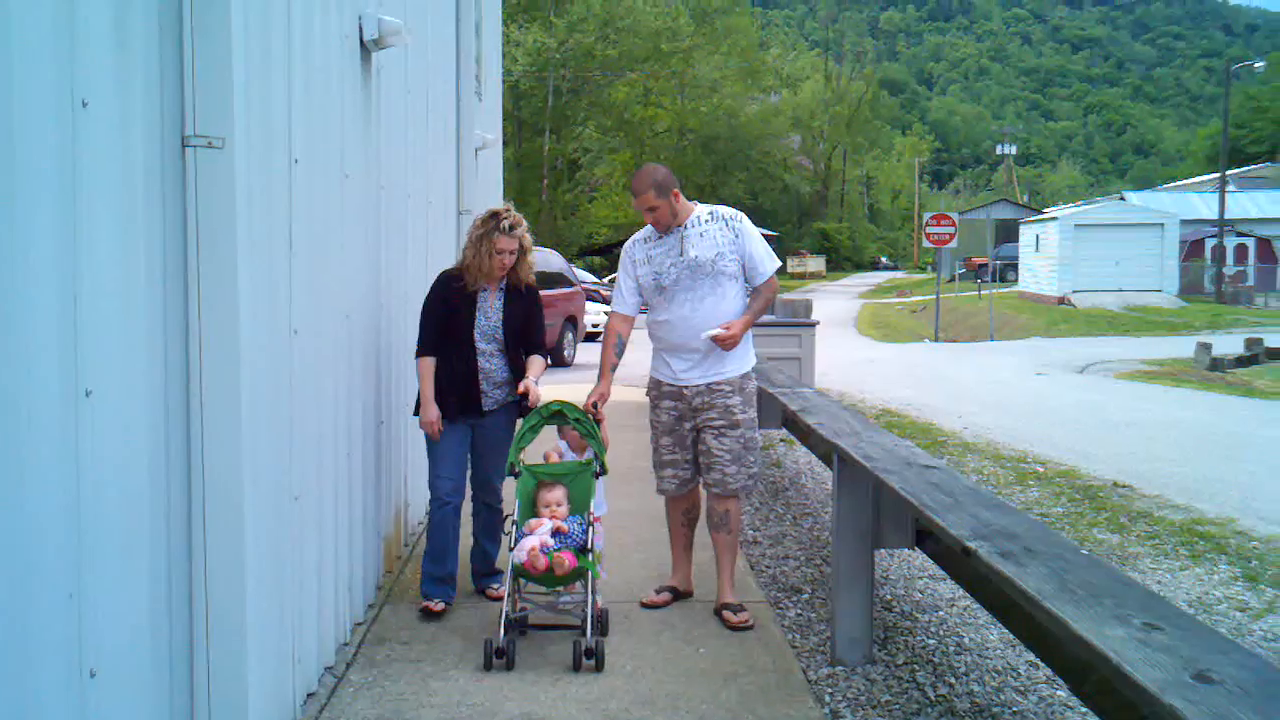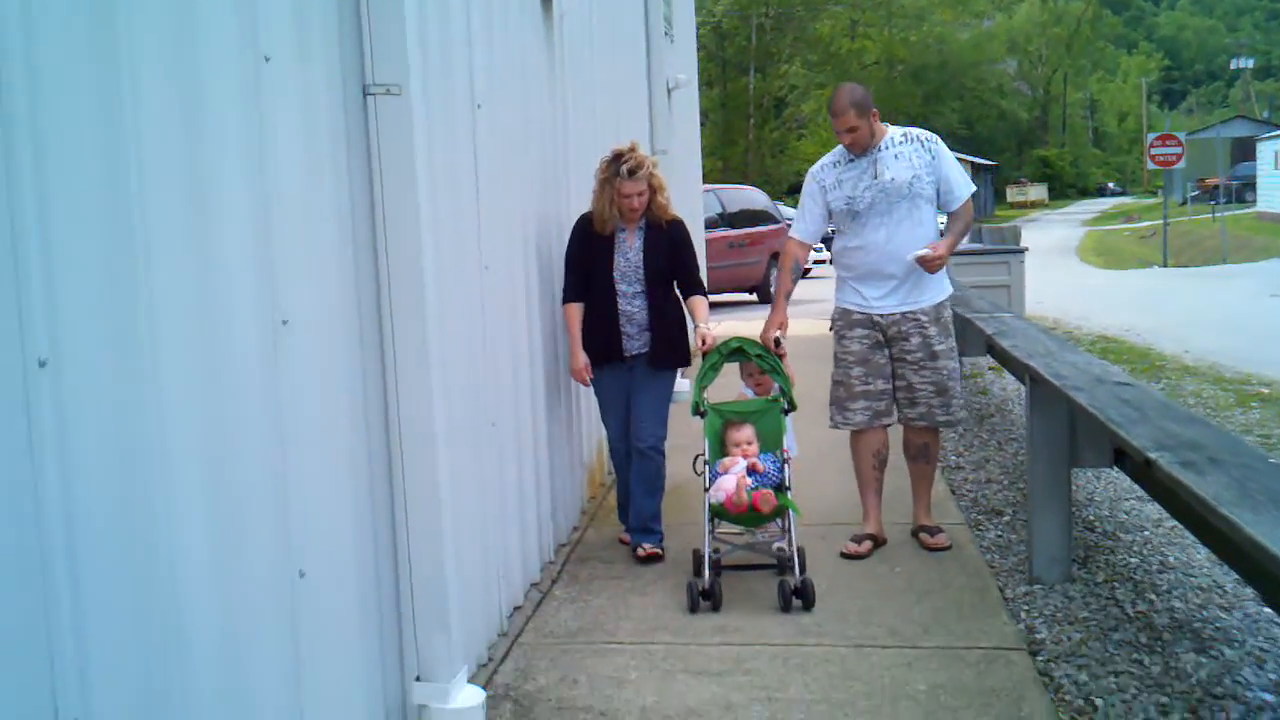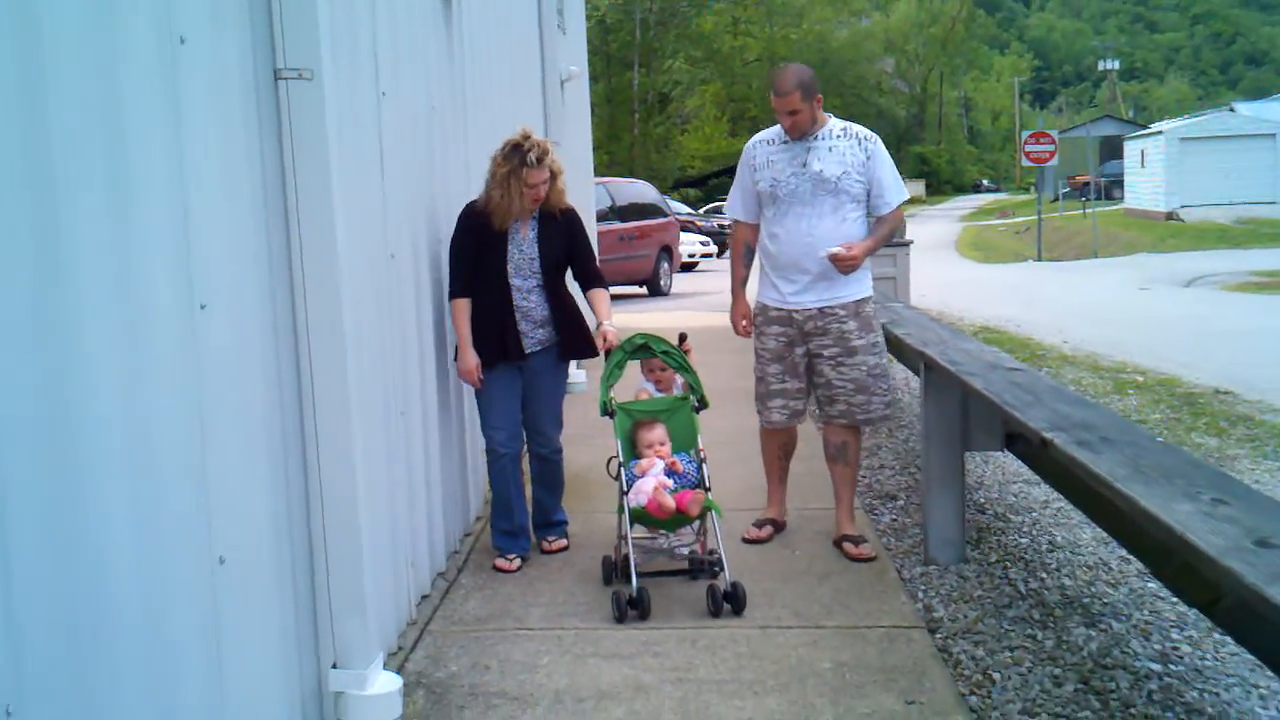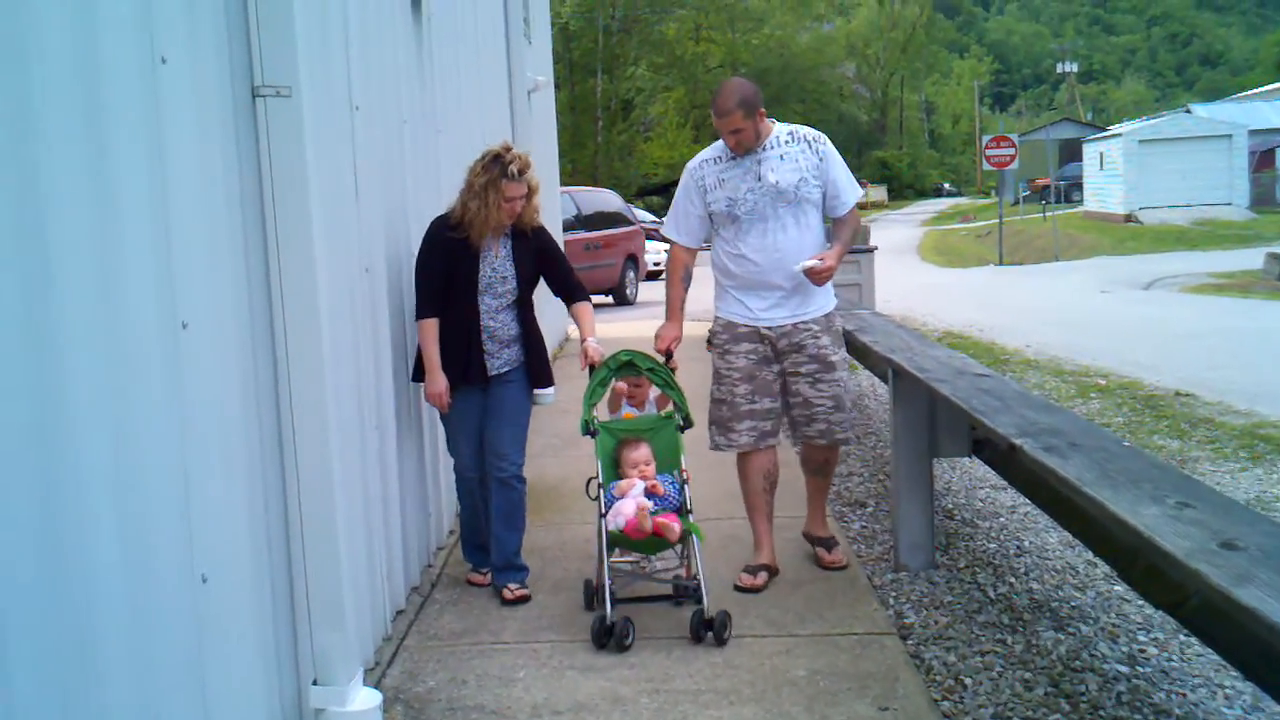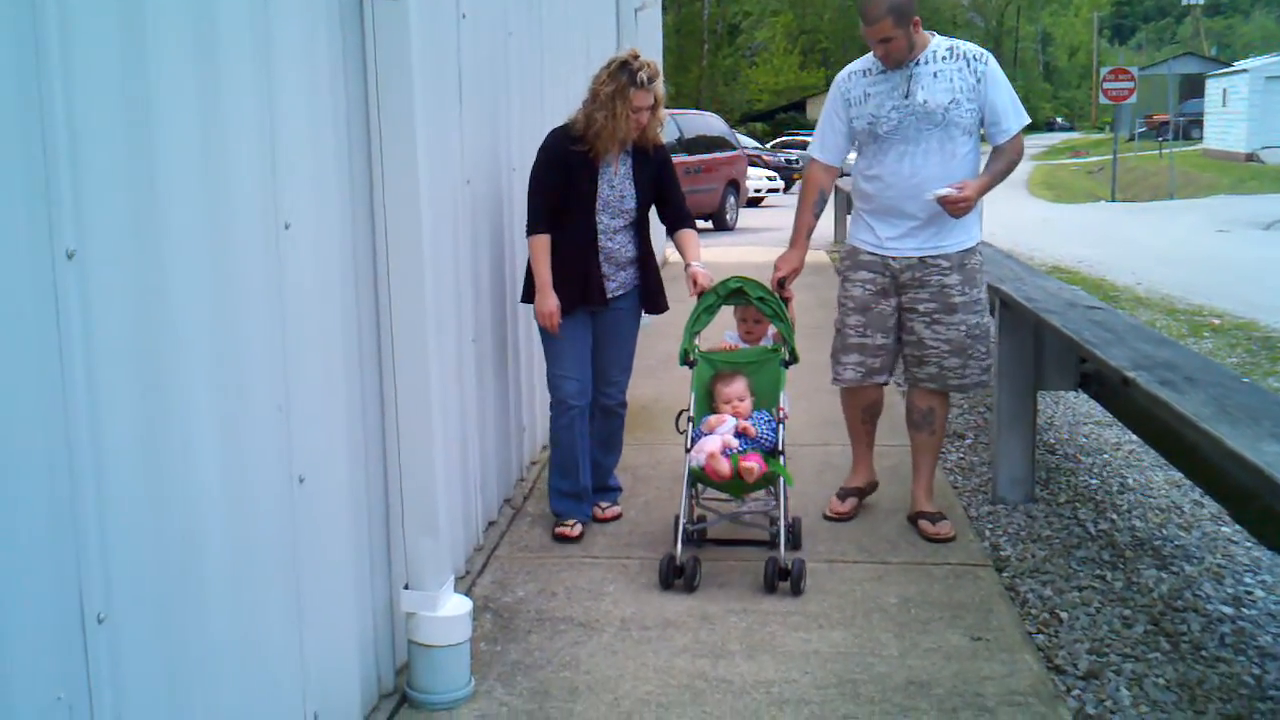
dt=1s
person 1, frame 1
left shoulder: (730, 223)
right shoulder: (636, 248)
left elbow: (768, 284)
right elbow: (620, 317)
left wrist: (743, 323)
right wrist: (604, 380)
left hip: (727, 379)
right hip: (669, 382)
left knee: (725, 485)
right knee: (677, 484)
left ankle: (726, 593)
right ankle: (680, 577)
person 1, frame 2
left shoulder: (925, 146)
right shoulder: (824, 173)
left elbow: (962, 207)
right elbow: (799, 241)
left wrist: (947, 244)
right wrist: (779, 306)
left hip: (923, 307)
right hip: (857, 312)
left knee: (925, 415)
right knee: (865, 416)
left ankle: (922, 515)
right ankle: (872, 522)
person 1, frame 3
left shoulder: (863, 144)
right shoulder: (758, 149)
left elbow: (892, 214)
right elbow: (745, 227)
left wrist: (865, 246)
right wrist: (739, 295)
left hip: (844, 305)
right hip: (776, 306)
left knee: (843, 414)
right knee: (775, 412)
left ankle: (846, 522)
right ankle: (775, 506)
person 1, frame 4
left shoulder: (812, 147)
right shoulder: (702, 170)
left elbow: (848, 214)
right elbow: (684, 248)
left wrist: (834, 253)
right wrist: (674, 320)
left hip: (812, 317)
right hip: (741, 324)
left knee: (824, 430)
right knee: (753, 437)
left ankle: (817, 523)
right ankle: (764, 551)
person 1, frame 5
left shoulder: (974, 65)
right shoulder: (851, 82)
left elbow: (1011, 142)
right elbow: (822, 167)
left wrist: (980, 185)
right wrist: (798, 247)
left hip: (947, 253)
right hip: (869, 251)
left knee: (933, 378)
right knee: (858, 371)
left ankle: (923, 498)
right ankle: (861, 472)
person 2, frame 1
left shoulder: (525, 294)
right shoulder: (449, 285)
left elbow: (536, 348)
right elbow: (427, 347)
left wrist: (532, 377)
right wrist: (428, 401)
left hip: (499, 407)
right hip: (452, 406)
left knee: (489, 494)
right knee: (446, 494)
left ankle: (488, 575)
right ankle: (437, 589)
person 2, frame 2
left shoulder: (670, 229)
right shoulder: (588, 229)
left elbow: (691, 285)
right elbow: (574, 292)
left wrist: (701, 324)
right wrist: (577, 348)
left hip: (656, 351)
right hip: (607, 352)
left knee: (647, 442)
right knee: (620, 442)
left ankle: (646, 533)
right ankle: (631, 520)
person 2, frame 3
left shoulder: (563, 218)
right shoulder: (477, 219)
left elbow: (589, 275)
right elbow: (460, 287)
left wrist: (604, 321)
right wrist: (465, 348)
left hip: (547, 347)
right hip: (495, 350)
left knee: (546, 442)
right knee: (502, 446)
left ankle: (551, 525)
right ankle: (511, 541)
person 2, frame 4
left shoulder: (532, 236)
right shoulder: (445, 234)
left elbow: (571, 289)
right elbow: (427, 307)
left wrist: (588, 337)
right wrist: (433, 370)
left hip: (512, 368)
right hip: (458, 369)
left knee: (506, 468)
right knee: (468, 468)
left ankle: (509, 571)
right ankle: (479, 557)
person 2, frame 5
left shoulder: (652, 154)
right shoulder: (563, 146)
left elbow: (677, 215)
right elbow: (539, 222)
left wrist: (693, 262)
right wrist: (543, 288)
left hip: (623, 290)
right hip: (567, 291)
left knee: (610, 396)
right knee: (571, 396)
left ankle: (602, 489)
right ankle: (570, 506)
